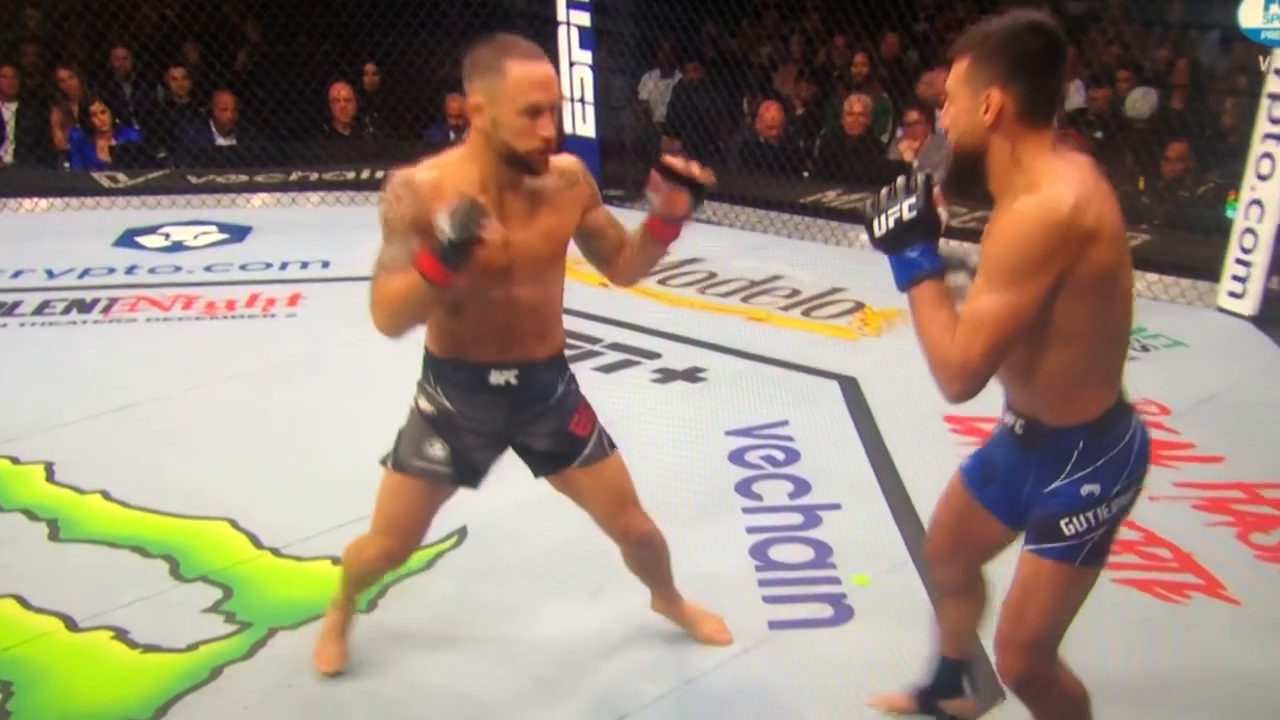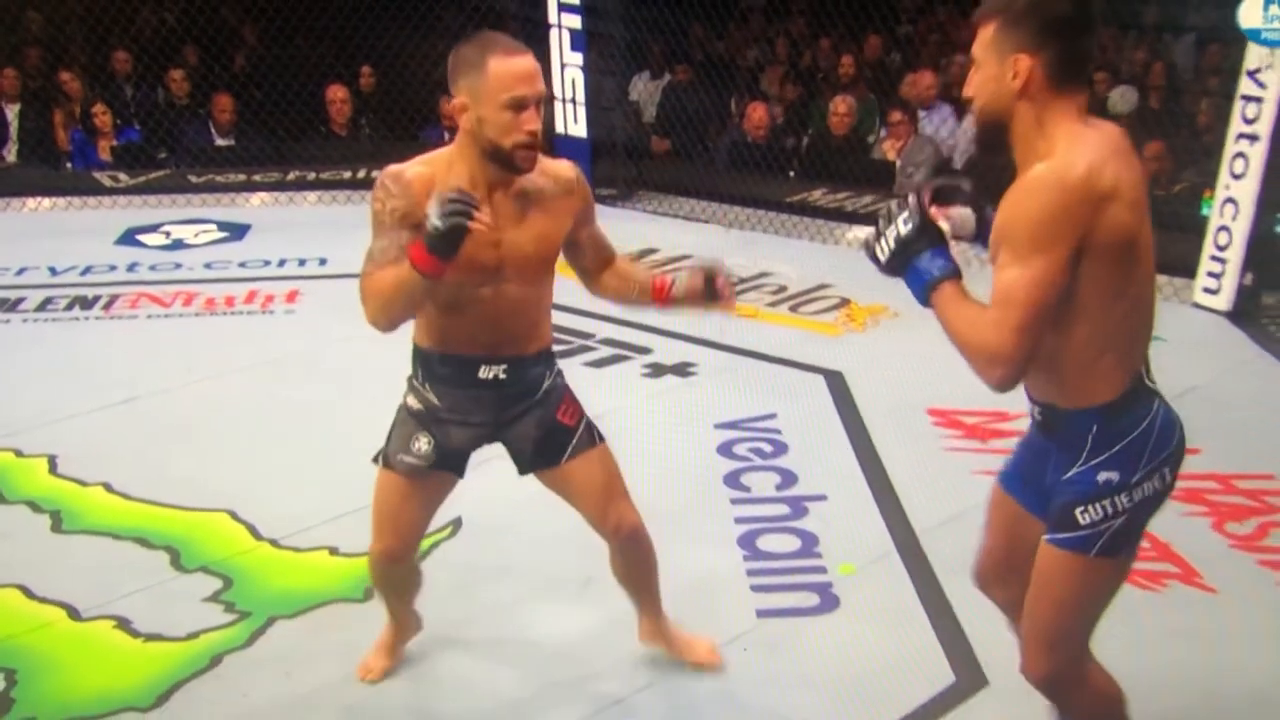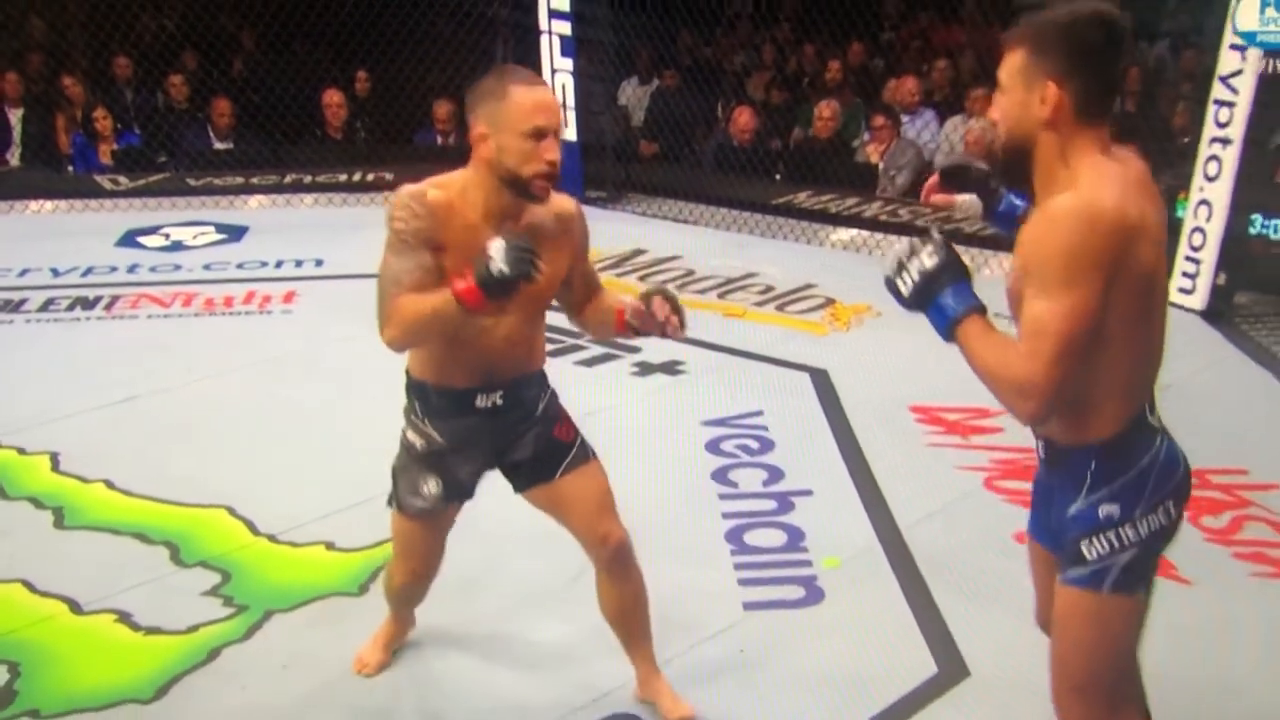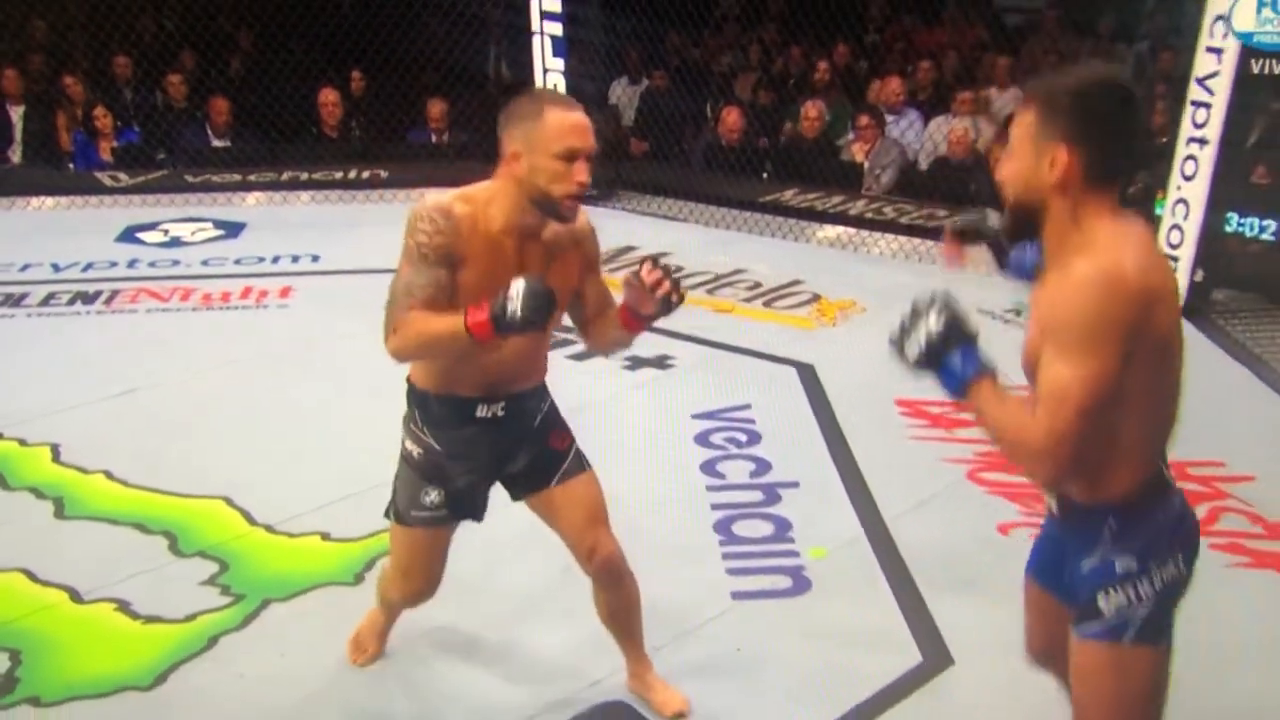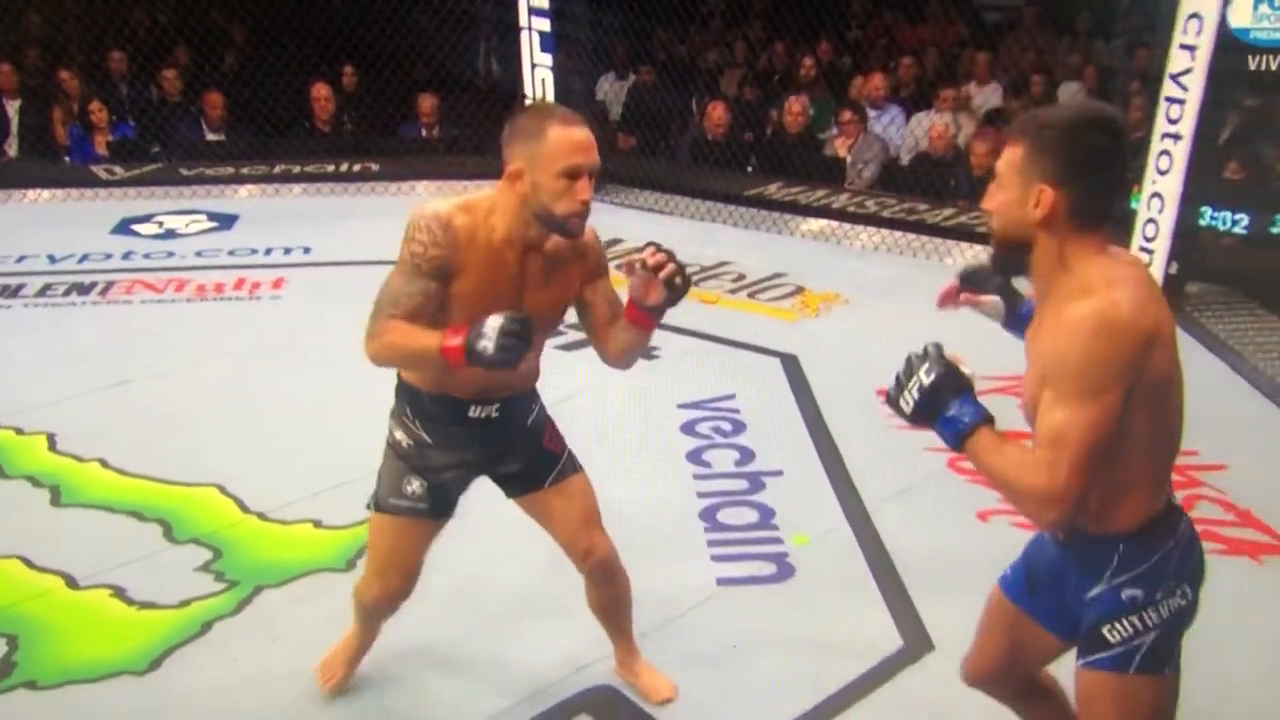
dt=0.3s
person 1, frame 1
left shoulder: (1044, 209)
right shoulder: (1054, 176)
left elbow: (958, 373)
left wrist: (915, 258)
right wrist: (955, 277)
left hip: (1083, 458)
right hip: (1026, 434)
left knee: (1022, 660)
right knee: (946, 556)
person 1, frame 2
left shoulder: (1056, 179)
right shoulder: (1100, 144)
left elbow: (1001, 360)
left wrist: (927, 265)
right wrist: (984, 226)
left hip: (1109, 445)
right hip: (1068, 427)
left knee: (1050, 662)
right knee: (1000, 577)
person 1, frame 3
left shoulder: (1081, 210)
right shoulder: (1116, 174)
left elbow: (1031, 393)
left wrist: (949, 301)
left hip: (1111, 482)
right hip: (1082, 463)
right knee: (1072, 635)
person 1, frame 4
left shoulder: (1101, 272)
right shoulder: (1108, 237)
left elbow: (1046, 455)
left wrist: (960, 367)
left hip: (1126, 540)
right hip: (1081, 517)
right knee: (1052, 650)
person 1, frame 5
left shoulder: (1097, 313)
right shoulder: (1097, 274)
left elbow: (1052, 498)
left wrist: (957, 416)
right wrist: (1020, 311)
left hip: (1132, 569)
right hip: (1074, 545)
right knee: (990, 669)
person 2, frame 1
left shoulder: (568, 180)
right shoulder: (418, 190)
left elbow: (624, 267)
right elbow: (388, 318)
left wrist: (668, 216)
right wrist: (440, 257)
left hip: (545, 386)
right hip: (456, 390)
left knee: (634, 528)
right knee: (387, 545)
left ankle: (669, 600)
right ankle: (340, 613)
person 2, frame 2
left shoulder: (563, 185)
right shoulder: (406, 187)
left elbow: (604, 273)
right elbow: (378, 311)
left wrist: (678, 287)
right wrist: (432, 250)
left hip: (534, 382)
right hip: (443, 387)
left knee: (623, 526)
right knee: (390, 550)
left ankle: (656, 626)
right ankle: (400, 627)
person 2, frame 3
left shoulder: (562, 217)
right shoulder: (423, 208)
left elbow: (585, 305)
right elbow: (396, 330)
left wrist: (636, 316)
right wrist: (477, 288)
left hip: (528, 403)
right hip: (442, 415)
left knee: (611, 543)
right knee: (410, 573)
right ankle: (397, 625)
person 2, frame 4
left shoulder: (576, 235)
right shoulder: (445, 220)
left elbow: (601, 337)
right elbow: (401, 338)
left wrist: (637, 311)
right wrist: (491, 320)
left hip: (529, 414)
right hip: (444, 424)
left knee: (604, 558)
right knee: (410, 586)
right ankle: (382, 613)
person 2, frame 5
left shoulder: (580, 246)
right shoulder: (443, 230)
left elbow: (616, 353)
right elbow: (381, 342)
left wrist: (645, 308)
right wrist: (465, 345)
left hip: (519, 416)
right hip: (433, 422)
left knee: (597, 555)
right knee: (386, 587)
left ankle: (628, 657)
right ankle: (362, 633)
